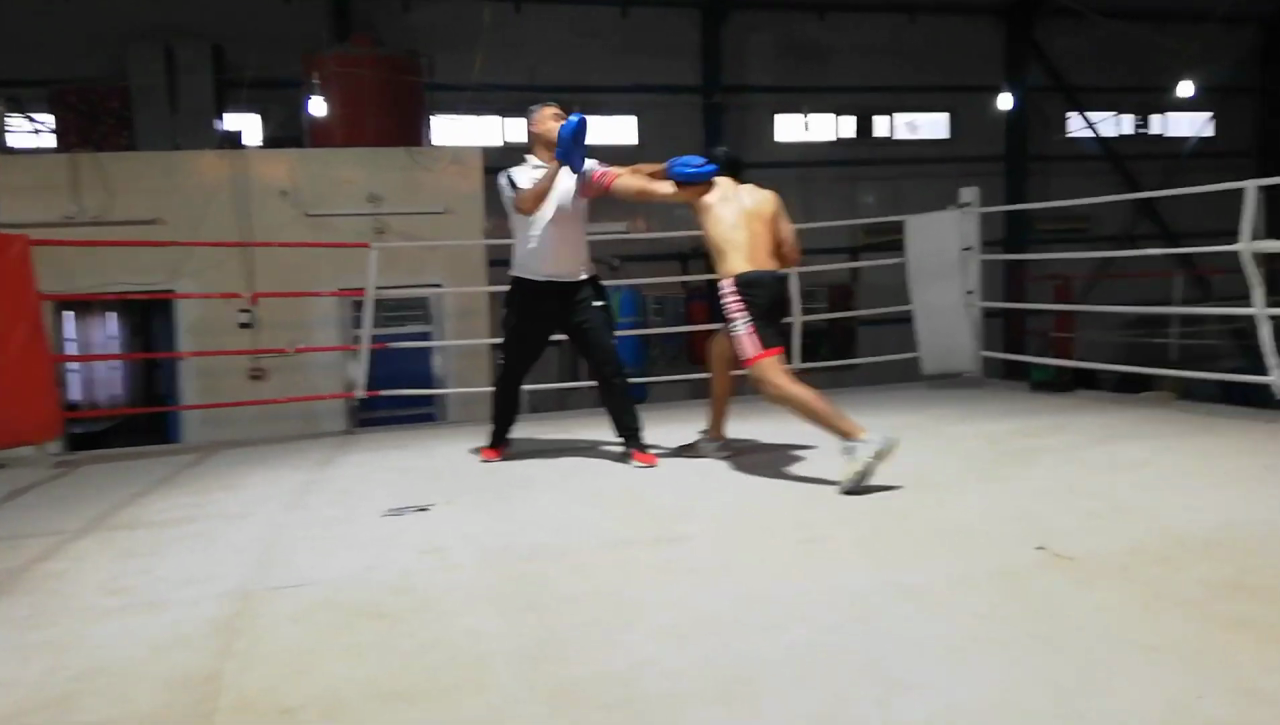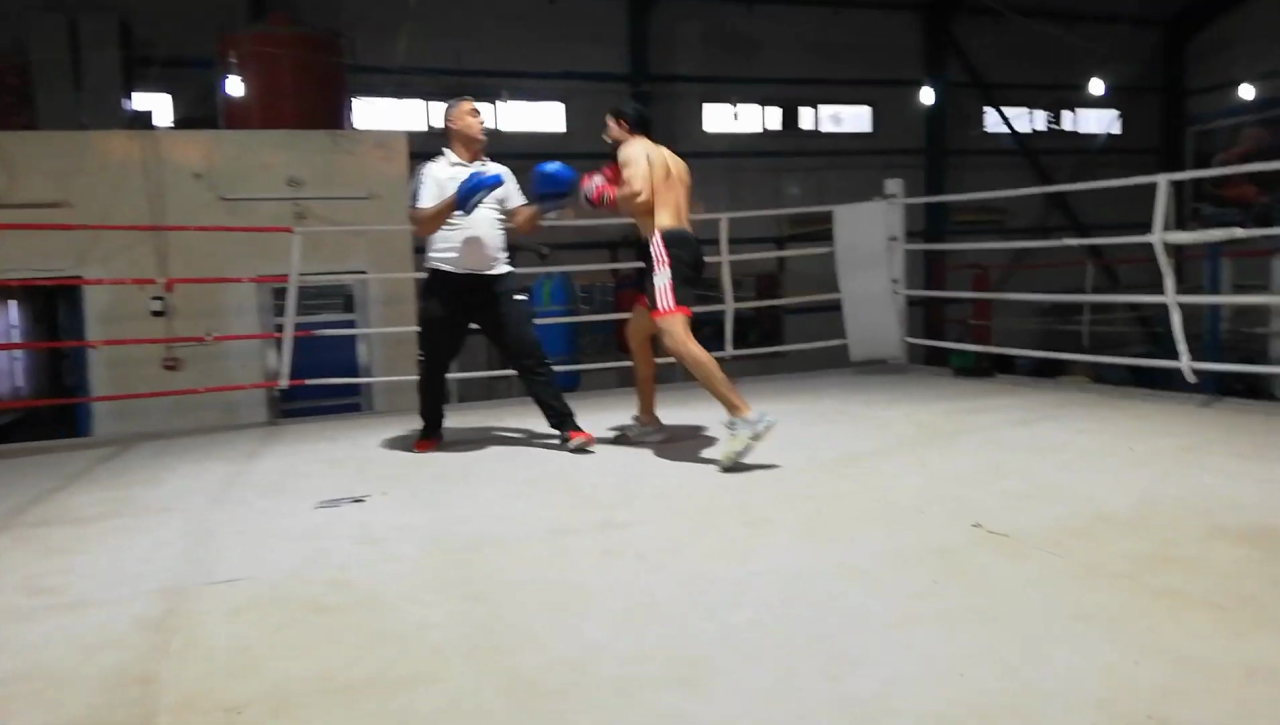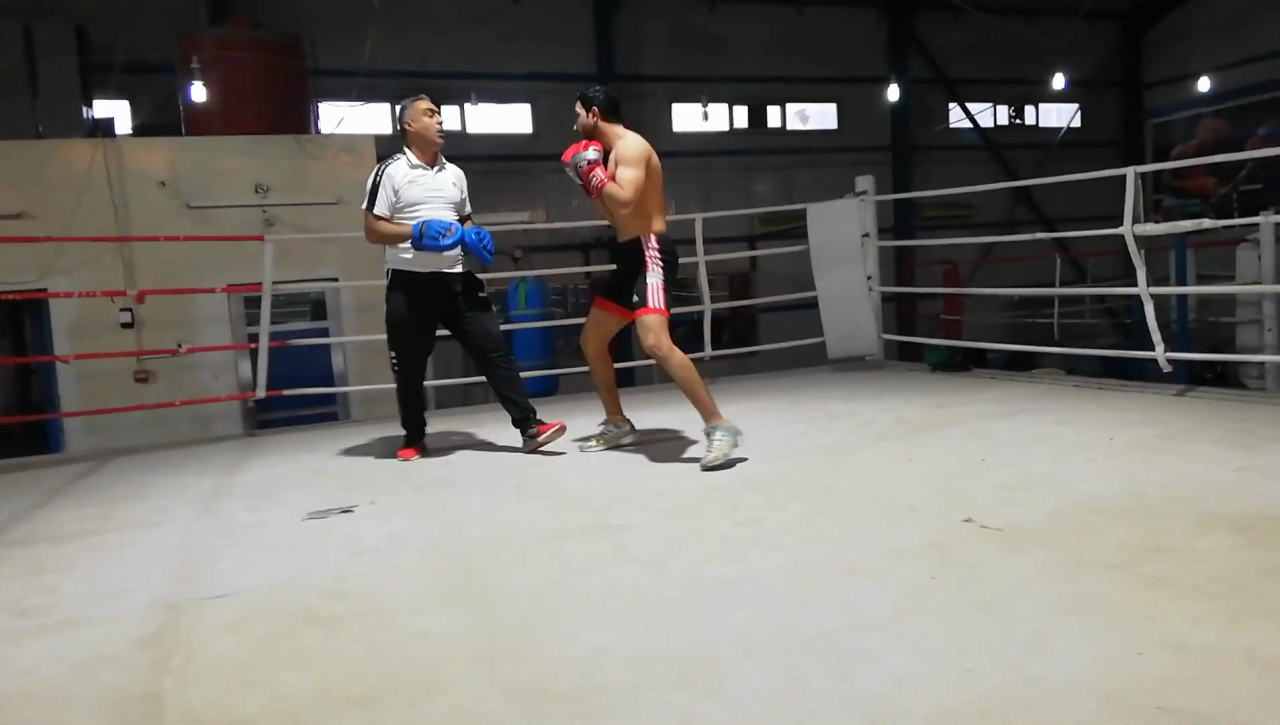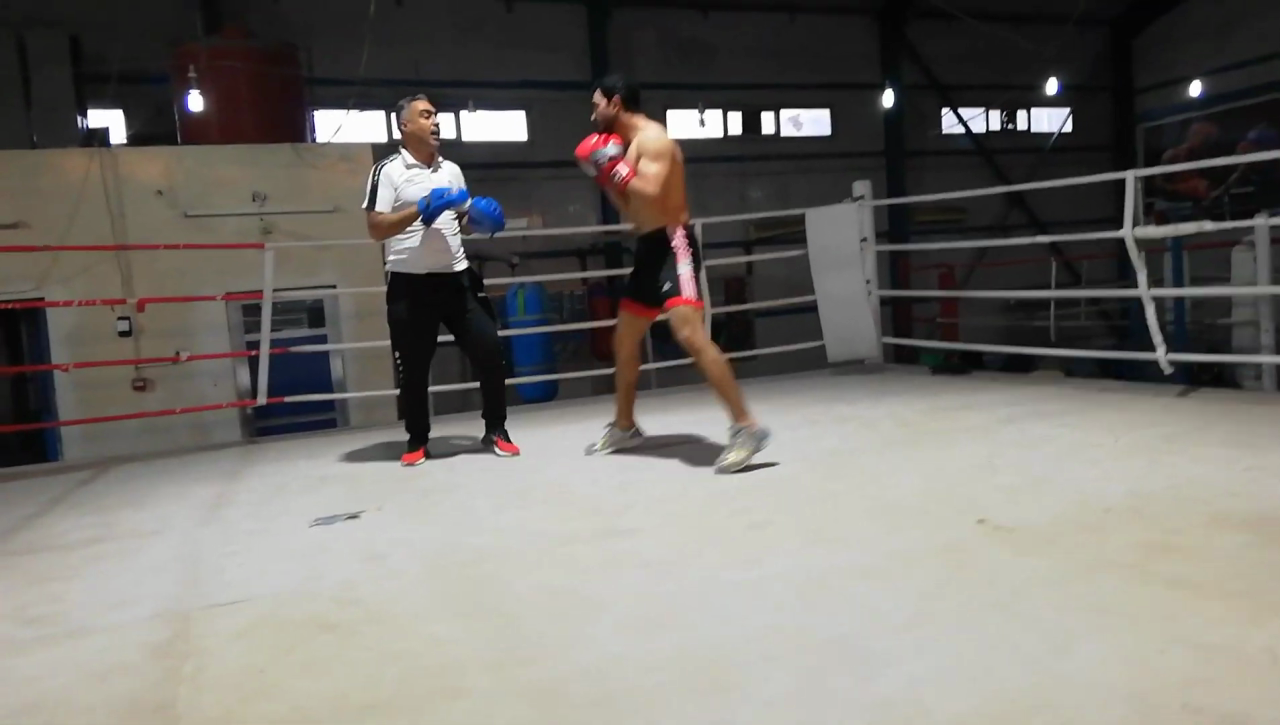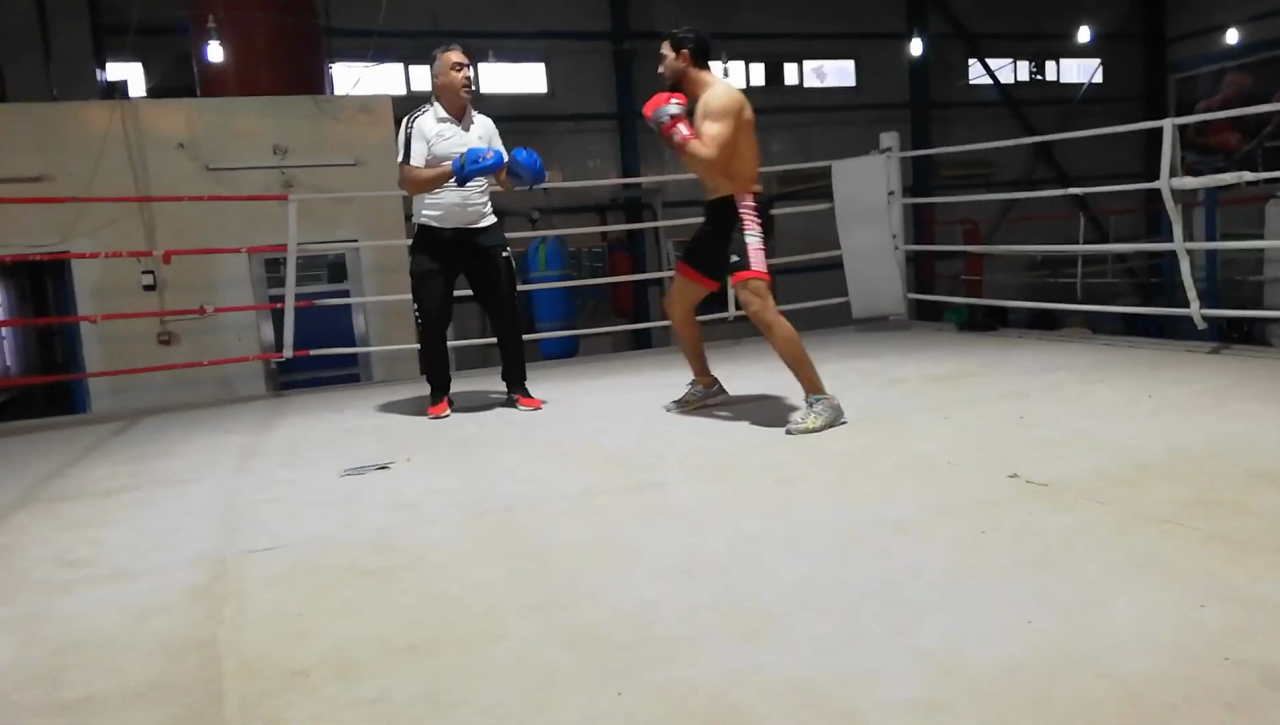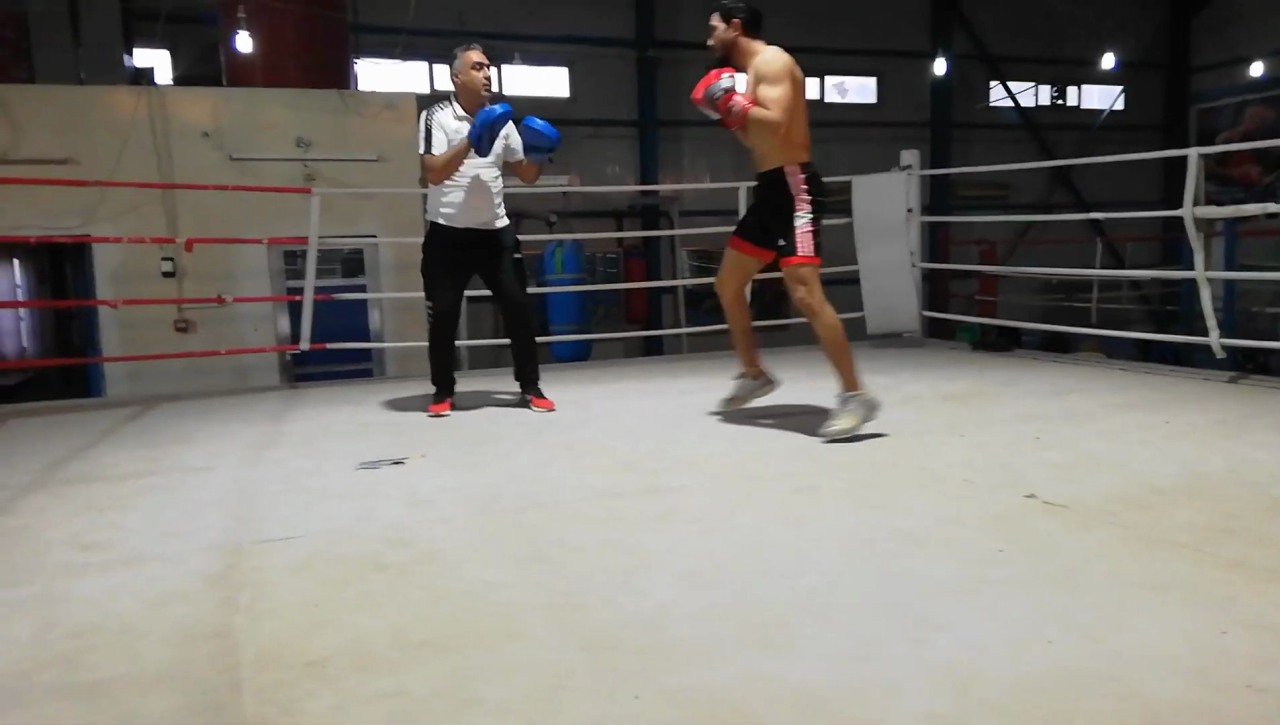
dt=0.2s
person 1, frame 1
left shoulder: (703, 189)
right shoulder: (768, 198)
left elbow: (647, 189)
right elbow: (790, 255)
left wrist: (601, 181)
left hip: (741, 291)
right hip: (770, 285)
left knee: (773, 381)
right knee: (718, 354)
left ankle: (862, 441)
right ankle: (714, 437)
person 1, frame 2
left shoulder: (631, 151)
right shoulder: (674, 161)
left elbow: (639, 196)
left wrist: (601, 192)
right wrist: (619, 189)
left hip: (665, 248)
right hip: (683, 246)
left knee: (676, 339)
right knee: (637, 332)
left ankle: (745, 417)
right ankle: (647, 421)
person 1, frame 3
left shoulder: (629, 146)
right shoulder: (618, 151)
left elbow: (627, 206)
left wrist: (592, 170)
right wrist: (590, 183)
left hip: (648, 253)
right hip: (630, 256)
left knee: (655, 341)
right knee: (591, 340)
left ankle: (718, 425)
right ankle: (618, 424)
person 1, frame 4
left shoulder: (653, 138)
right shoulder: (631, 144)
left elbow: (651, 197)
left wrist: (613, 166)
right wrist: (604, 174)
left hip: (671, 245)
right hip: (648, 250)
left knee: (689, 333)
right knee: (624, 342)
left ankle: (746, 428)
right ankle: (623, 427)
person 1, frame 5
left shoulder: (721, 96)
right shoulder: (703, 102)
left elbow: (710, 159)
left wrist: (675, 126)
right wrist: (672, 131)
left hip: (742, 211)
right hip: (718, 215)
left knee: (758, 306)
right knee: (676, 305)
left ankle: (820, 399)
right ankle: (706, 384)
person 1, frame 6
left shoulder: (772, 61)
right shoulder: (755, 70)
left elbow: (776, 124)
left wrist: (731, 100)
right wrist: (726, 114)
left hip: (793, 186)
right hip: (769, 189)
left knee: (805, 292)
right knee: (727, 285)
left ankle: (855, 396)
right ankle: (753, 375)
person 2, frame 1
left shoulder: (580, 170)
right shoulder: (513, 176)
left elbow: (624, 175)
right elbow: (528, 206)
left wrist: (667, 168)
right wrist: (560, 161)
left hip: (578, 288)
right hip: (530, 289)
left knee: (607, 363)
right knee: (512, 367)
left ankle: (633, 442)
right ankle: (498, 438)
person 2, frame 2
left shoulder: (500, 173)
right shoulder: (433, 171)
left elbow: (521, 222)
right elbow: (421, 226)
left wrist: (543, 204)
right wrist: (455, 200)
left hip: (495, 281)
right hip: (447, 283)
left knee: (529, 352)
right knee: (433, 361)
left ankle: (567, 426)
right ankle: (430, 431)
person 2, frame 3
left shoulder: (455, 174)
right shoulder: (390, 171)
right elbow: (372, 230)
left wrist: (475, 238)
right wrist: (415, 234)
left hip: (455, 281)
right hip: (410, 284)
left knee: (493, 347)
right knee: (409, 366)
left ankle: (529, 425)
right ankle: (414, 437)
person 2, frame 4
left shoulder: (451, 170)
right shoulder: (388, 171)
left elbow: (465, 216)
right elbow: (375, 228)
left wrist: (481, 219)
right wrist: (421, 210)
left hip: (457, 278)
right hip: (410, 284)
left knee: (489, 349)
right knee: (414, 367)
left ankle: (495, 430)
right ankle: (417, 440)
person 2, frame 5
left shoulder: (484, 124)
right shoulder: (418, 123)
left elbow: (502, 176)
right elbow: (409, 182)
left wrist: (520, 174)
right wrist: (455, 168)
left hip: (483, 234)
right hip: (434, 238)
left knee: (506, 311)
right knee: (432, 318)
left ankle: (516, 387)
right ankle: (440, 393)
person 2, frame 6
left shoulder: (501, 119)
right shoulder: (436, 117)
left elbow: (525, 175)
right elbow: (433, 173)
left wrist: (538, 155)
right wrist: (471, 139)
left hip: (495, 233)
right hip: (448, 236)
left knee: (519, 309)
right knee: (442, 317)
left ankle: (530, 387)
right ankle: (443, 392)
